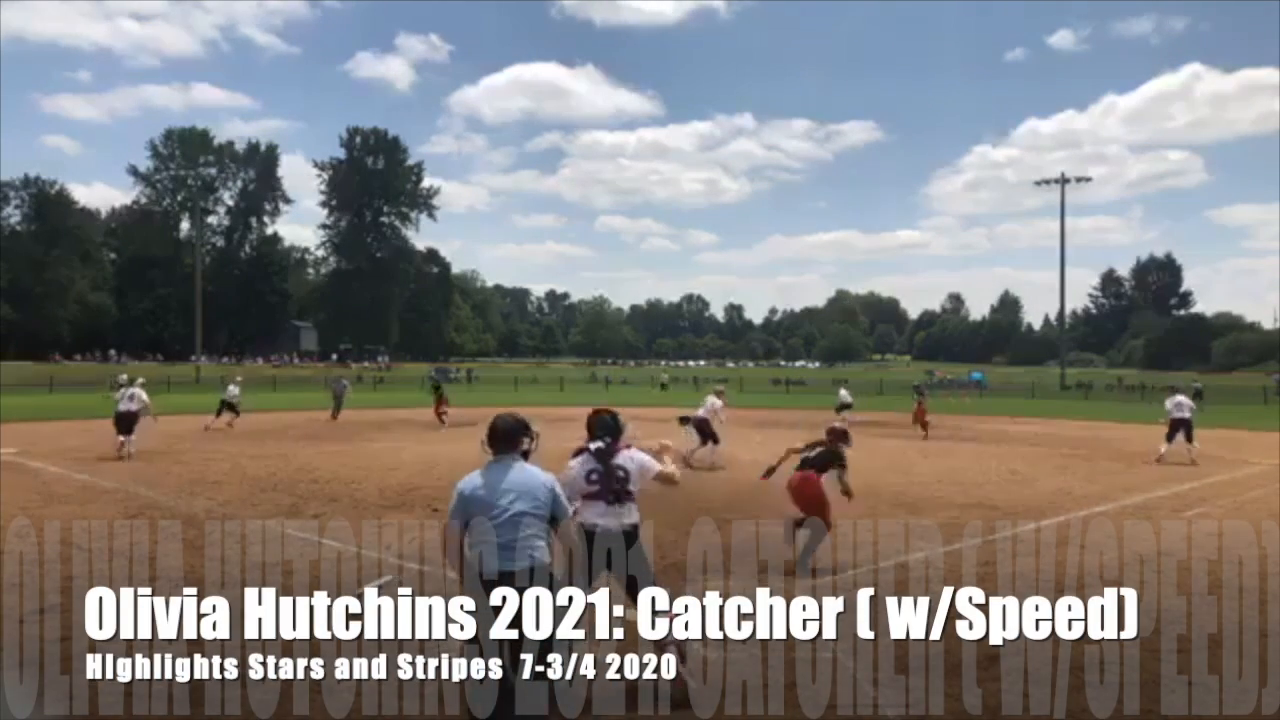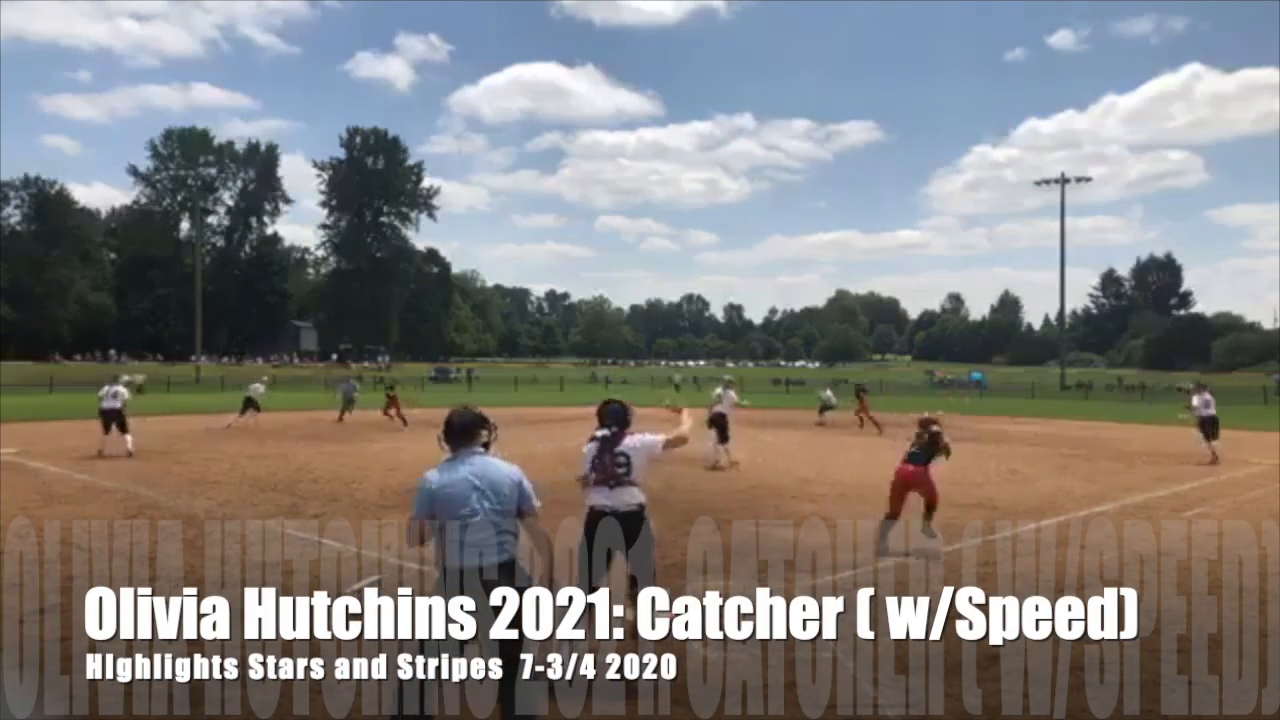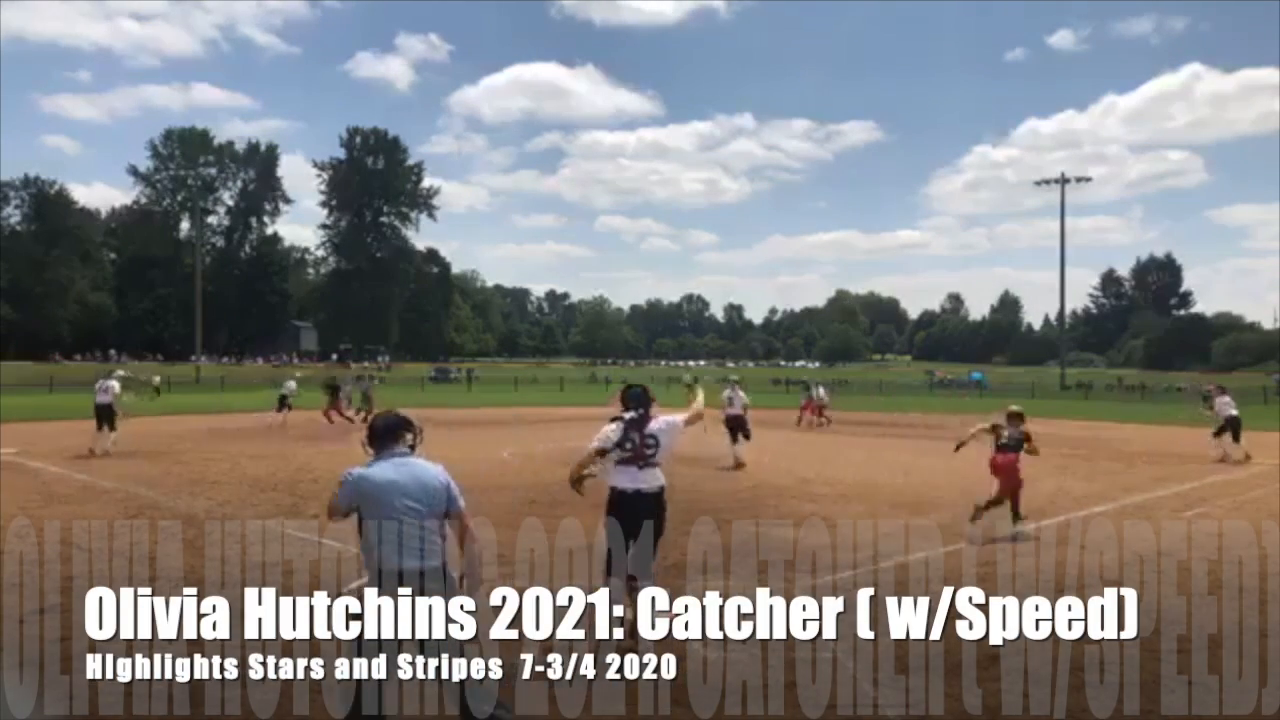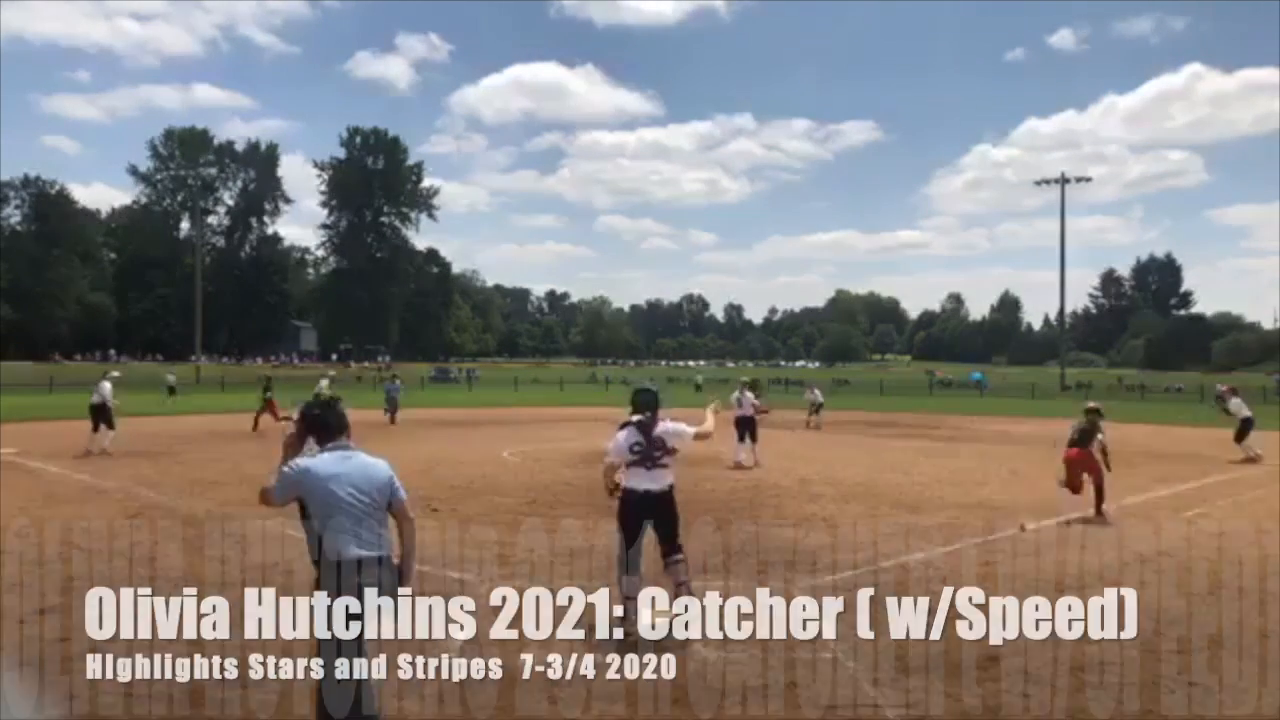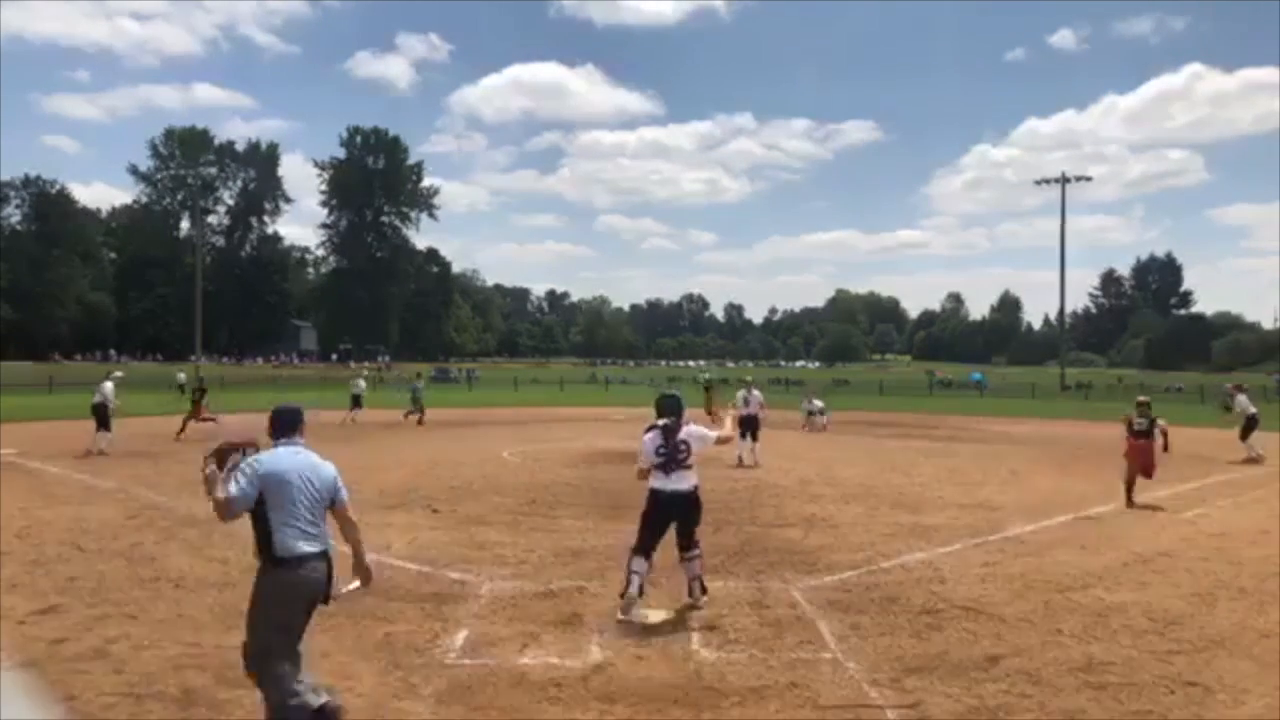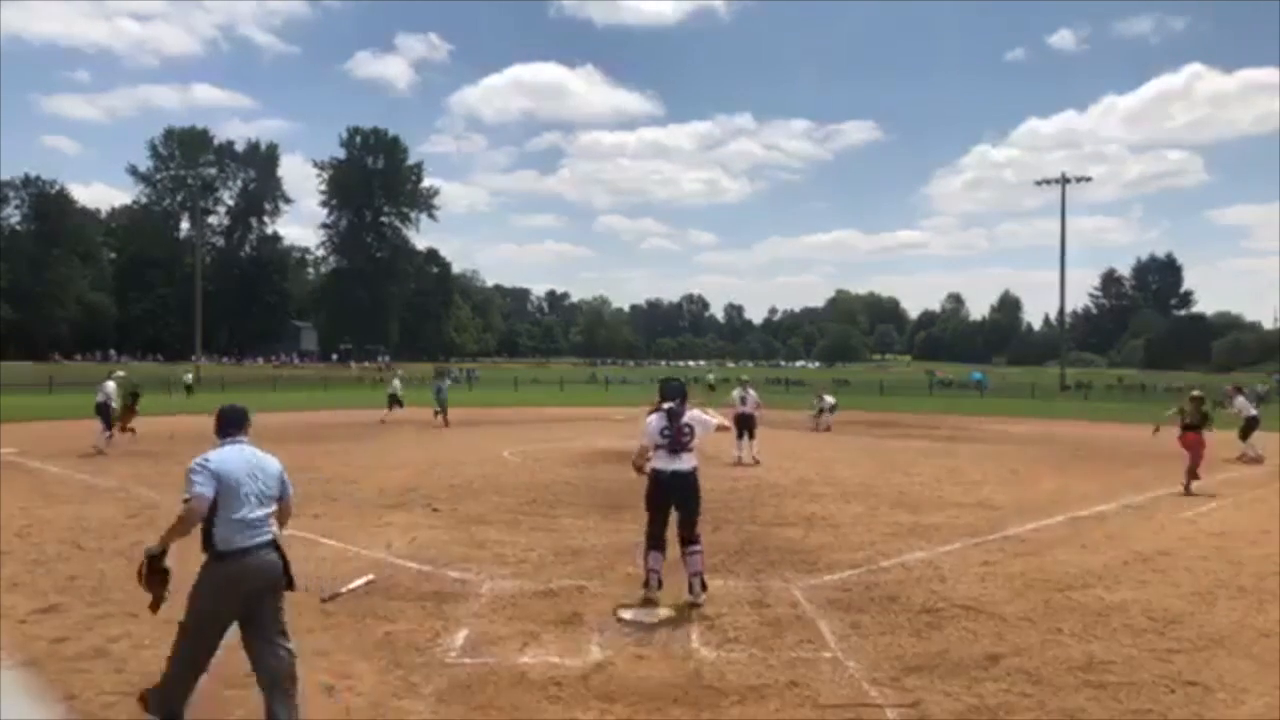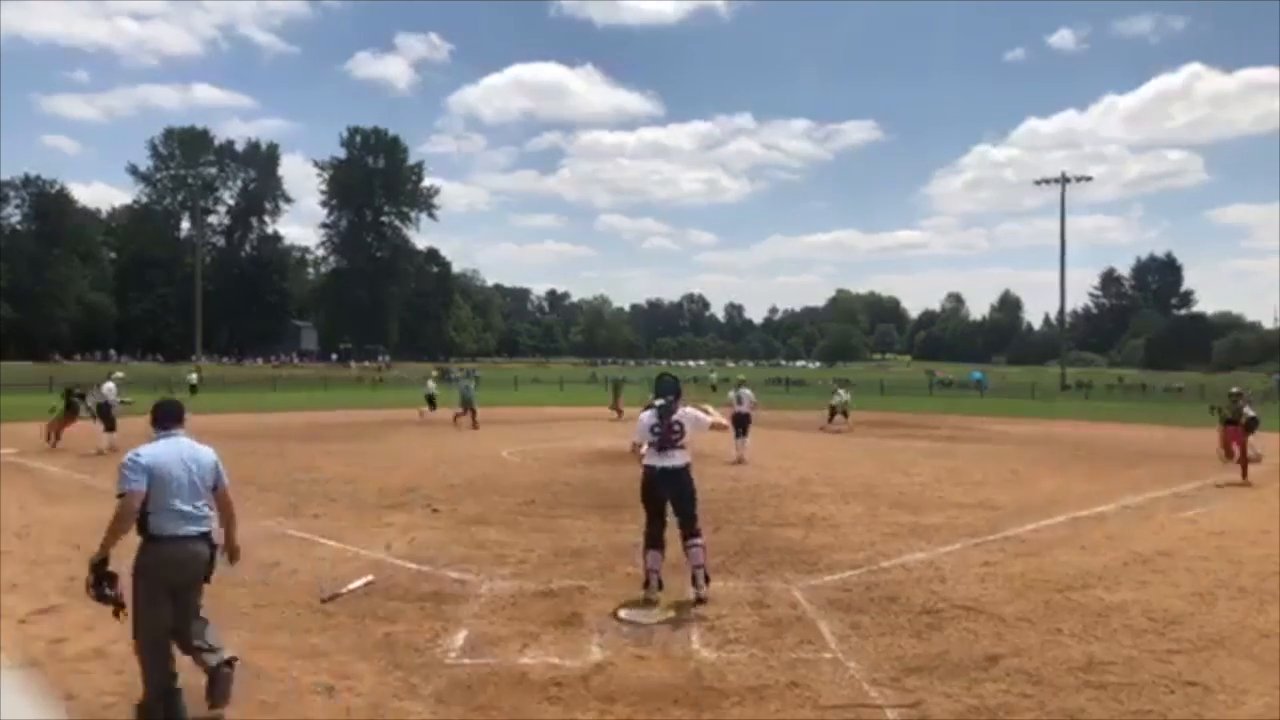
dt=0.3s
person 1, frame 1
left shoulder: (468, 485)
right shoulder: (545, 481)
left elbow: (453, 543)
left wrist: (468, 583)
left hip: (486, 582)
right hip: (535, 579)
right knee: (531, 666)
person 1, frame 2
left shoulder: (433, 480)
right shoulder: (510, 473)
left elbow: (414, 538)
right elbow: (537, 529)
right wrist: (549, 572)
left hip: (455, 581)
right hip: (505, 576)
right knee: (512, 664)
person 1, frame 3
left shoulder: (359, 478)
right shoulder: (437, 473)
left elbow: (334, 513)
right elbow: (463, 527)
left hip: (387, 585)
right hip: (436, 581)
right knee: (458, 658)
person 1, frame 4
left shoulder: (305, 469)
right shoulder: (380, 467)
left elbow: (267, 498)
right elbow: (406, 519)
left wrist: (287, 457)
right wrist: (406, 564)
left hip: (338, 576)
right hip: (380, 572)
left knee: (345, 660)
right knee: (343, 653)
person 1, frame 5
left shoulder: (258, 464)
right shoulder: (325, 467)
left elbow: (227, 511)
right elbow: (347, 519)
left wrist: (213, 483)
right wrist: (360, 560)
left hip: (283, 571)
right hip: (318, 568)
left knee: (261, 655)
right knee: (282, 649)
person 1, frame 6
left shoulder: (208, 463)
right shoulder: (271, 463)
left elbow: (194, 513)
right elbow: (286, 512)
left wrist: (161, 543)
left hip: (227, 565)
right hip: (269, 561)
left knee: (195, 638)
right knee: (272, 644)
person 1, frame 7
left shoulder: (140, 457)
right shoulder: (207, 454)
left elbow: (129, 509)
right elbow: (225, 500)
left wrist: (104, 548)
right wrist: (231, 537)
left hip: (160, 551)
right hip: (199, 548)
left knee: (151, 628)
right knee: (187, 618)
right ankle: (217, 662)
person 2, frame 1
left shoulder: (578, 463)
right shoulder: (634, 458)
right elbow: (672, 478)
right wrist: (665, 454)
left hip: (590, 540)
right hip: (625, 539)
person 2, frame 2
left shoulder: (591, 449)
right shoulder: (639, 443)
left elbow: (584, 480)
right elbow: (682, 437)
right wrist: (685, 413)
left hip: (598, 521)
right hip: (632, 519)
left knee: (587, 584)
right knee: (642, 574)
person 2, frame 3
left shoulder: (613, 430)
right shoulder: (663, 425)
left elbow: (588, 460)
right elbow: (698, 413)
left wrist: (575, 476)
right wrist: (697, 391)
left hip: (621, 500)
right hip: (651, 501)
left knee: (616, 561)
right knee: (644, 561)
person 2, frame 4
left shoulder: (624, 435)
right shoulder: (670, 429)
left elbow: (609, 469)
right elbow: (707, 432)
left wrist: (612, 485)
right wrist: (711, 411)
left hip: (633, 501)
right hip: (663, 499)
left knee: (630, 555)
right knee: (671, 548)
left ankle: (630, 617)
right ankle: (685, 598)
person 2, frame 5
left shoulder: (649, 438)
right shoulder: (693, 432)
left elbow: (642, 474)
right elbow: (727, 437)
right wrist: (728, 418)
left hip: (659, 499)
right hip: (687, 498)
left knee: (642, 548)
right knee: (688, 542)
left ankle: (631, 592)
right ankle: (697, 594)
person 2, frame 6
left shoulder: (653, 420)
right shoulder: (695, 417)
left elbow: (640, 456)
right elbow: (725, 426)
left wrist: (640, 465)
right wrist: (709, 413)
left hip: (660, 480)
right hip: (687, 481)
left knee: (655, 535)
right knee: (689, 535)
left ankle: (651, 590)
right ankle: (697, 591)
person 2, frame 7
left shoulder: (646, 417)
right shoulder: (690, 415)
left elbow: (636, 449)
right elbow: (723, 426)
right wrist: (709, 409)
left hip: (653, 477)
right hip: (679, 476)
left knee: (654, 531)
right knee: (690, 528)
left ankle: (652, 589)
right ankle: (700, 586)
